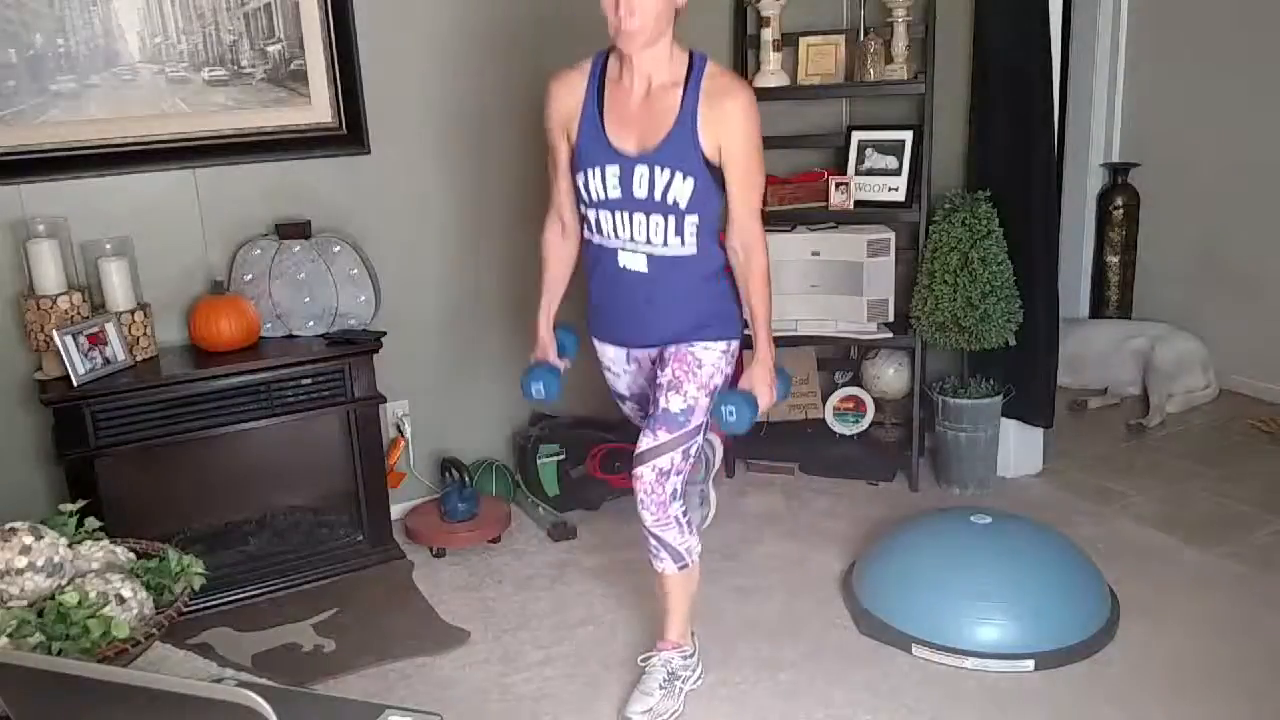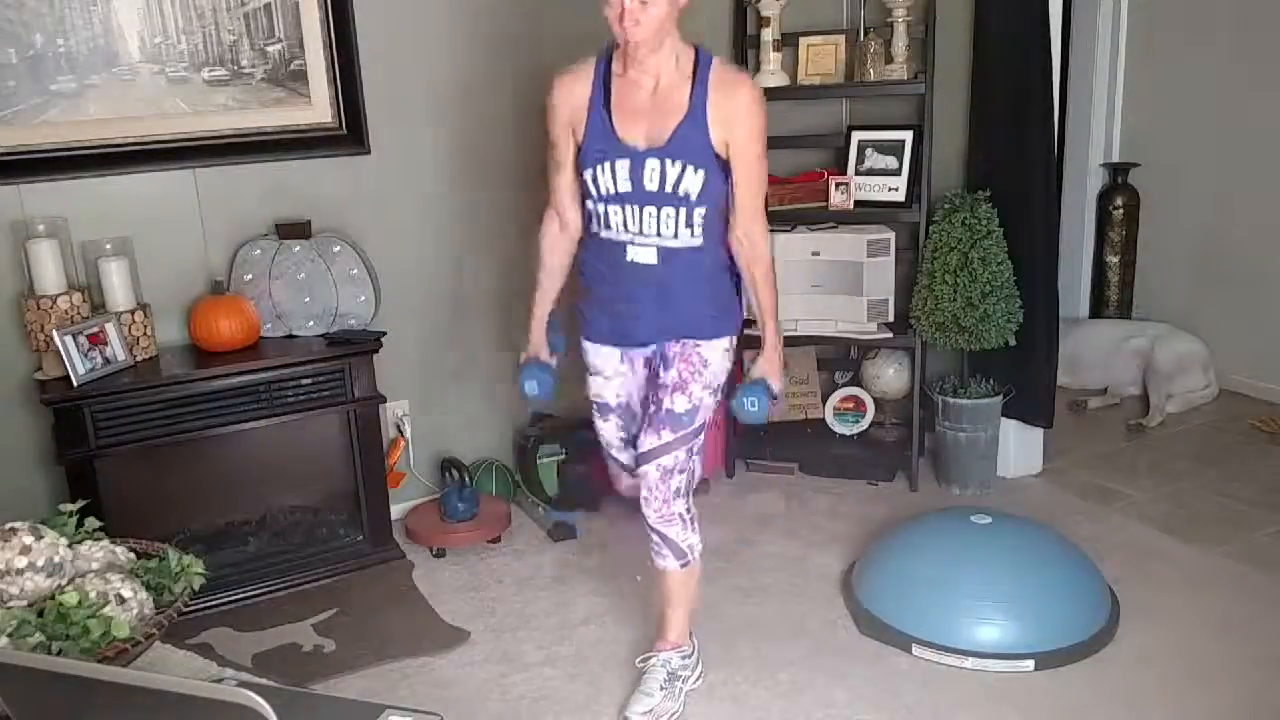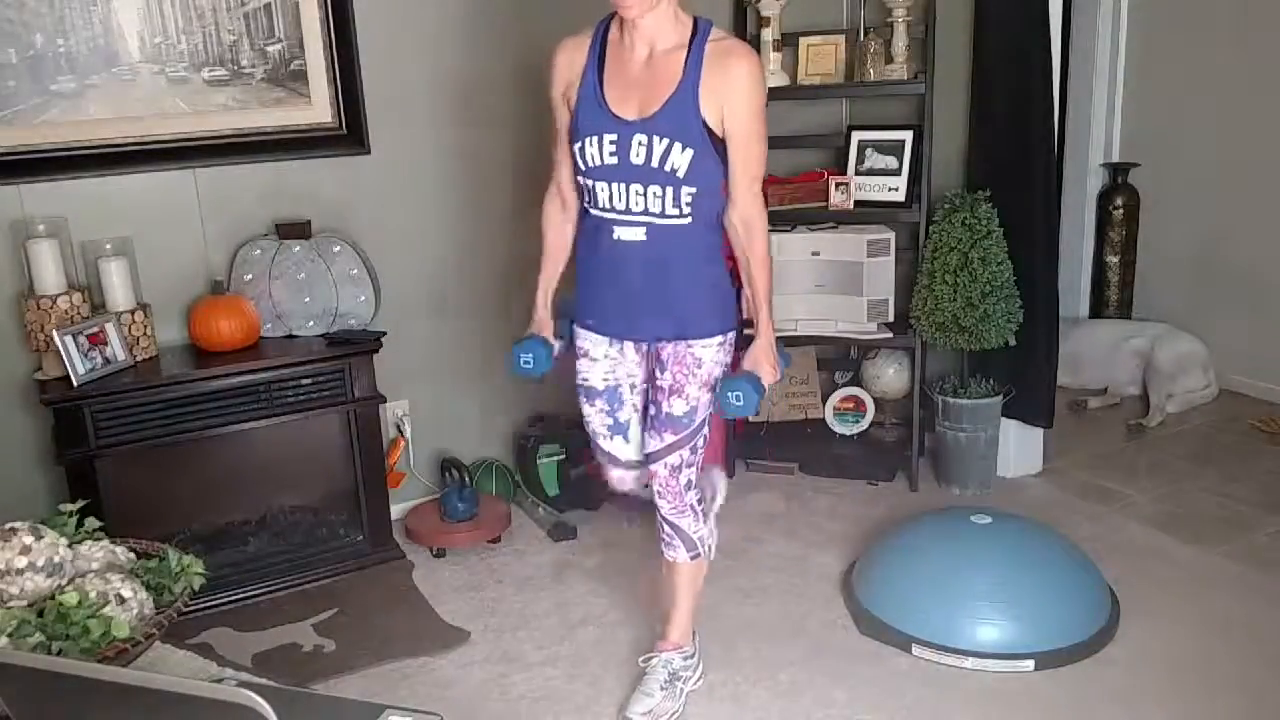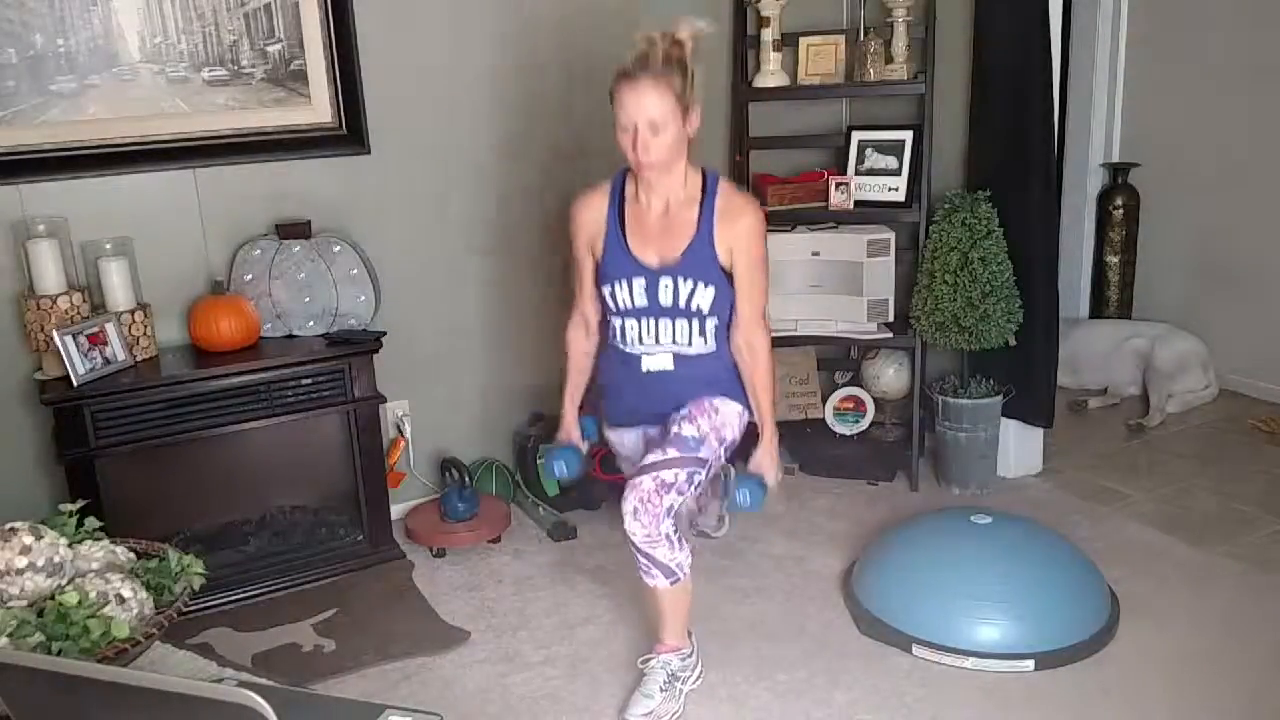
dt=0.3s
person 1, frame 1
left shoulder: (722, 100)
right shoulder: (570, 92)
left elbow: (745, 236)
right elbow: (563, 221)
left wrist: (762, 352)
right wrist: (543, 324)
left hip: (698, 329)
right hip: (615, 328)
left knee: (655, 482)
right knee: (663, 456)
left ankle: (676, 649)
right ankle: (699, 455)
person 1, frame 2
left shoulder: (728, 93)
right shoulder: (573, 91)
left elbow: (749, 226)
right elbow: (561, 216)
left wrist: (771, 339)
right wrist: (537, 319)
left hip: (697, 327)
right hip: (608, 325)
left knee: (660, 486)
right knee: (619, 469)
left ankle: (676, 647)
person 1, frame 3
left shoulder: (727, 65)
right shoulder: (574, 59)
left elbow: (745, 211)
right elbow: (565, 195)
left wrist: (764, 331)
right wrist: (542, 300)
left hip: (693, 320)
right hip: (602, 317)
left knee: (672, 482)
right knee: (622, 473)
left ankle: (677, 650)
right ankle: (699, 480)
person 1, frame 4
left shoulder: (732, 217)
right shoulder: (593, 213)
left elbow: (751, 337)
right elbow: (586, 318)
left wrist: (768, 438)
right wrist: (569, 415)
left hip: (709, 399)
right hip: (630, 403)
left knee: (645, 509)
right knee: (655, 494)
left ankle: (675, 653)
right ankle: (700, 494)
